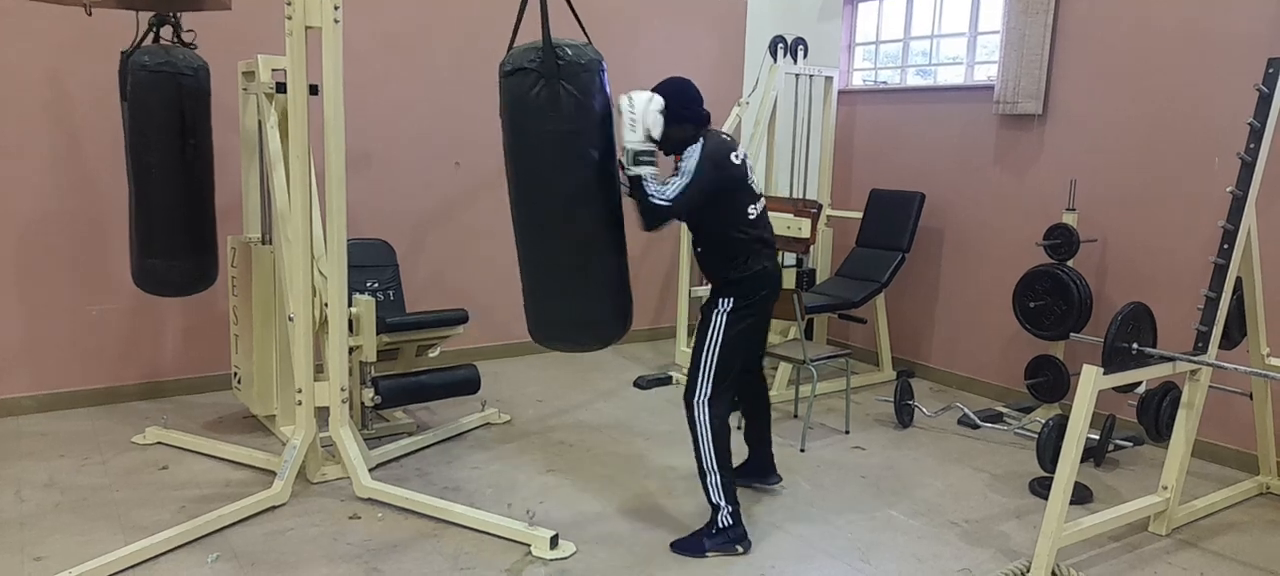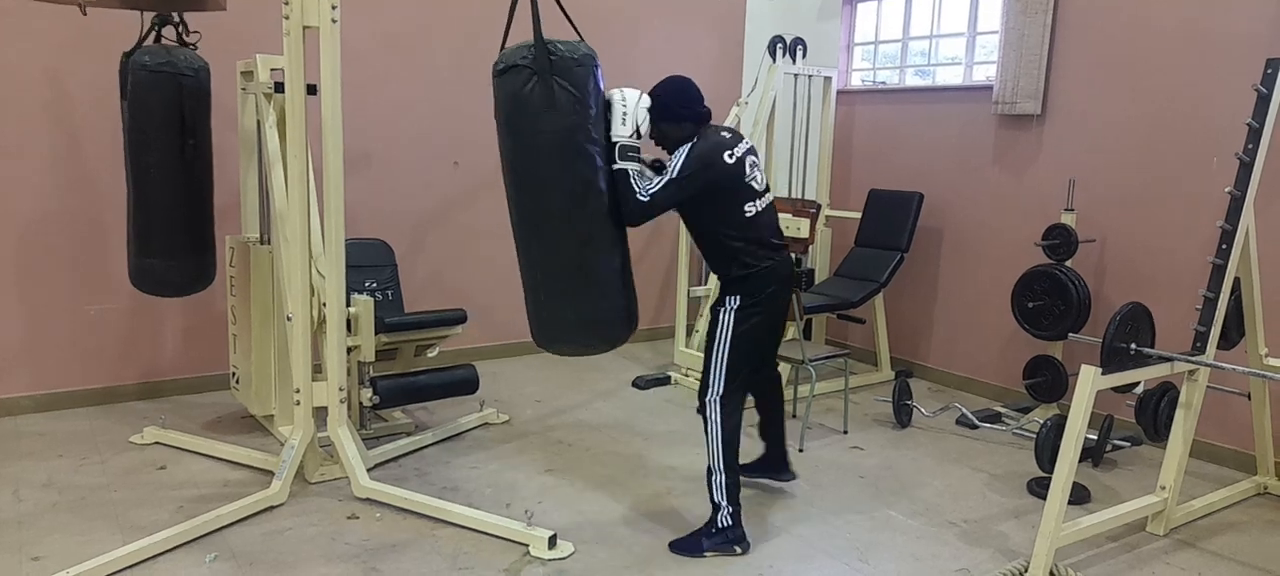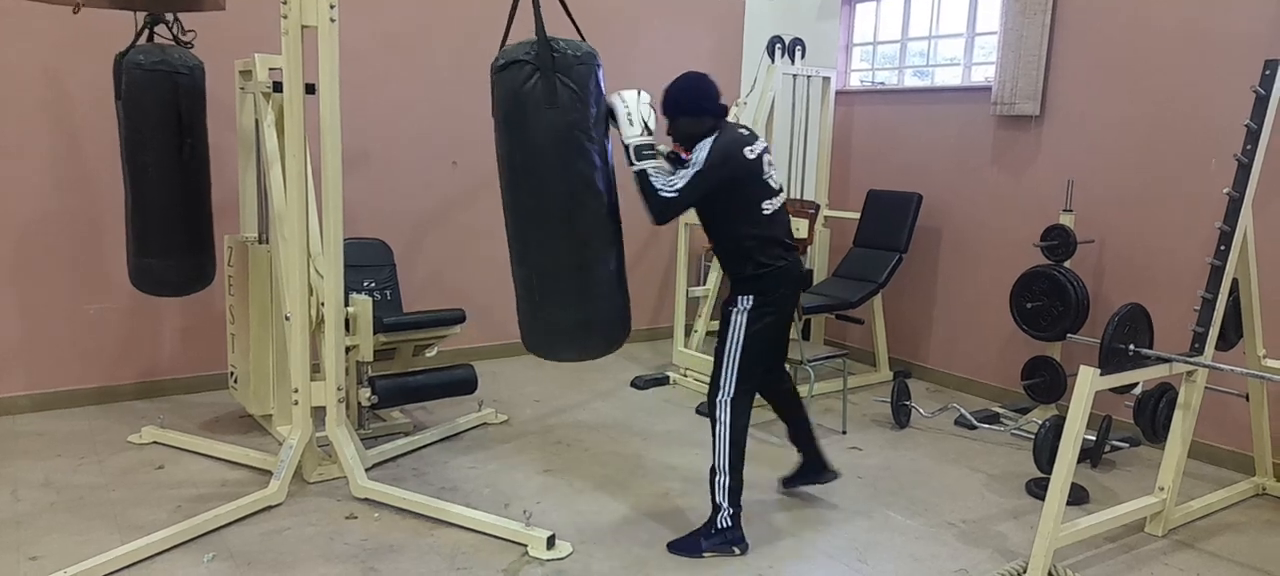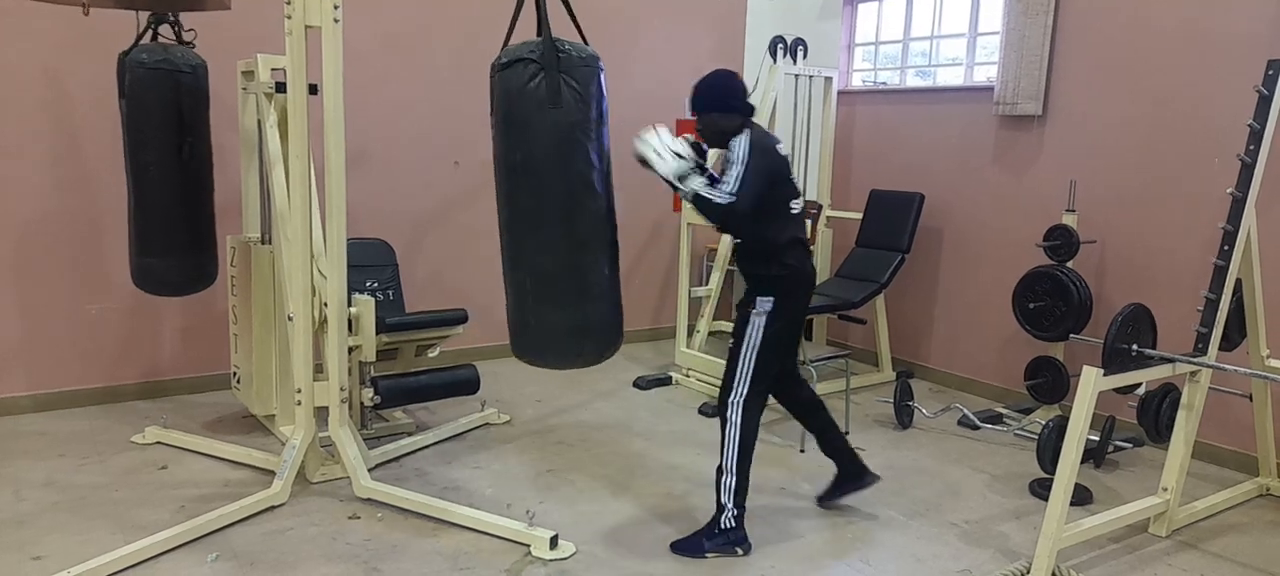
dt=0.1s
person 1, frame 1
left shoulder: (702, 157)
right shoulder: (717, 145)
left elbow: (655, 213)
right elbow: (680, 200)
left wrist: (636, 152)
right wrist: (645, 164)
left hip: (738, 290)
right hip: (761, 279)
left knee: (706, 399)
right knee: (746, 372)
left ankle: (726, 526)
right ankle: (761, 462)
person 1, frame 2
left shoulder: (696, 156)
right shoulder: (728, 139)
left elbow: (635, 210)
left wrist: (625, 146)
right wrist: (647, 165)
left hip: (747, 286)
right hip: (773, 274)
left knee: (718, 397)
right knee: (760, 368)
left ankle: (726, 526)
right ankle: (775, 458)
person 1, frame 3
left shoulder: (714, 149)
right shoulder: (743, 138)
left elbow: (663, 207)
left wrist: (639, 144)
right wrist: (661, 158)
left hip: (757, 287)
right hip: (782, 274)
left knee: (729, 399)
right knee: (769, 374)
left ankle: (725, 528)
right ankle: (812, 460)
person 1, frame 4
left shoulder: (747, 147)
right shoulder: (757, 142)
left elbow: (728, 212)
right elbow: (732, 203)
left wrist: (677, 170)
right wrist: (691, 168)
left hip: (773, 288)
right hip: (790, 278)
left knee: (739, 399)
right knee: (784, 380)
left ankle: (729, 526)
right ankle: (851, 468)
